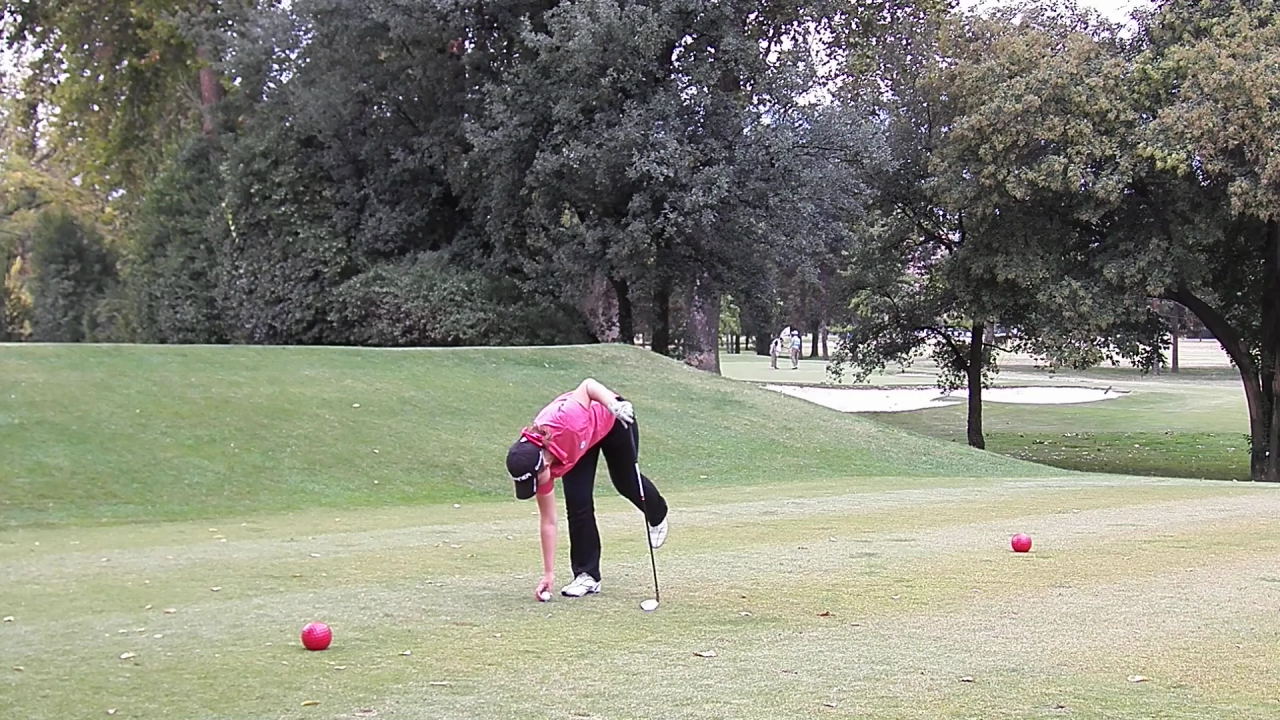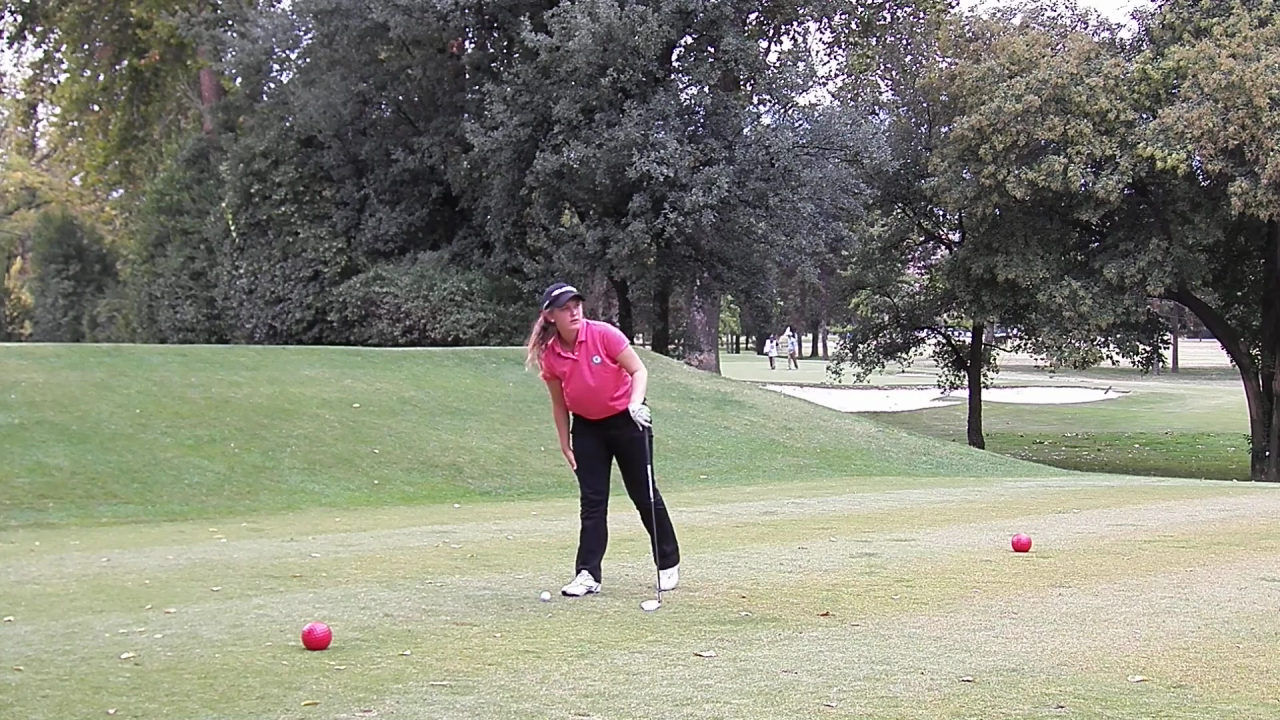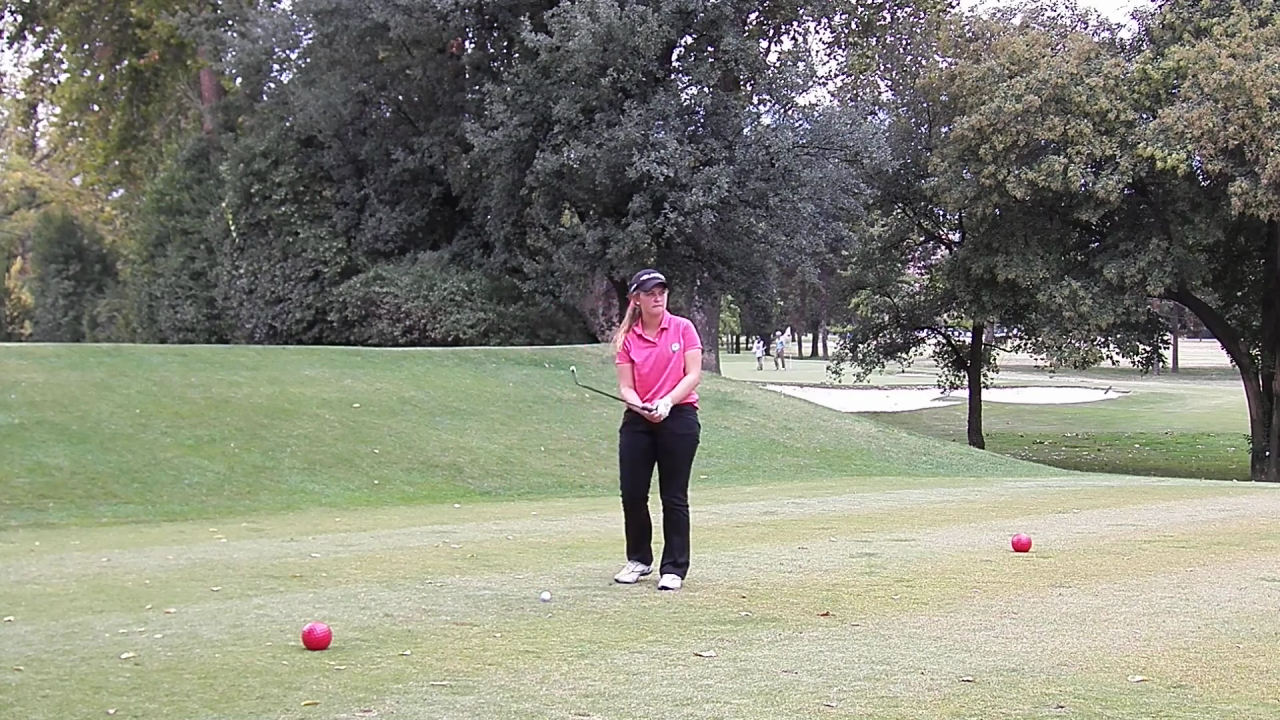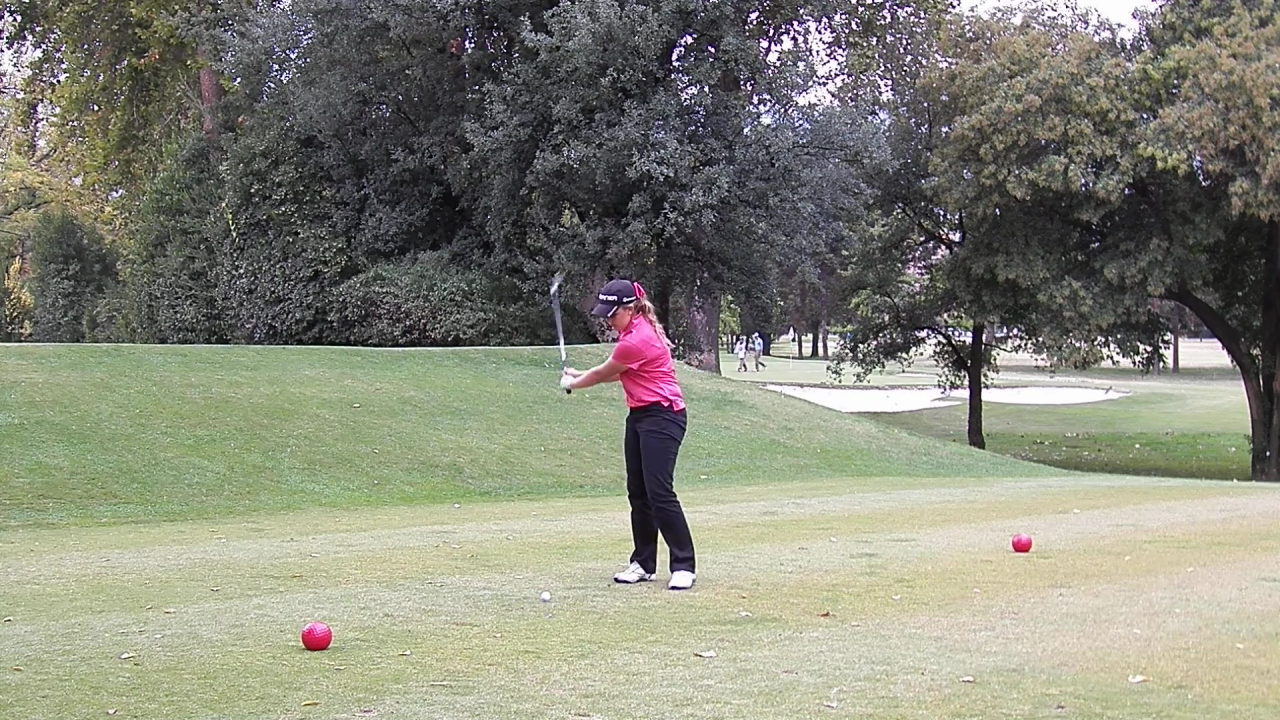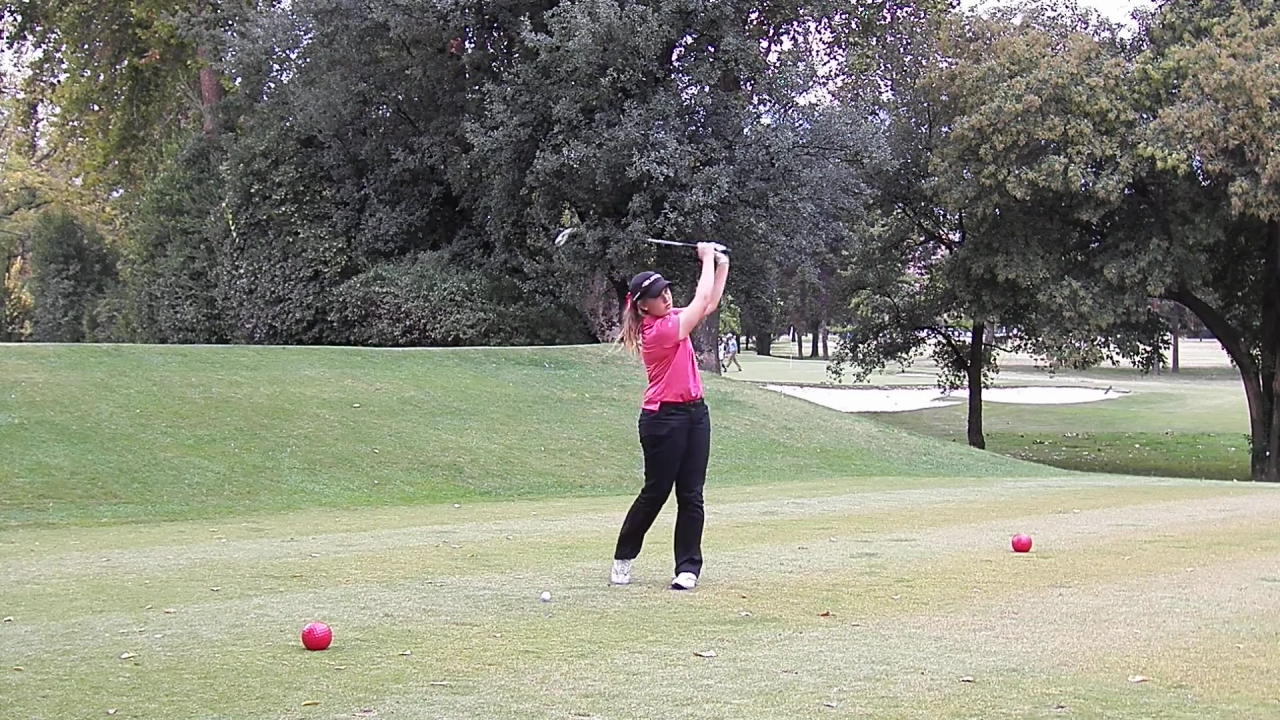
dt=1s
person 1, frame 1
left shoulder: (564, 423)
right shoulder: (536, 465)
left elbow: (587, 385)
right elbow: (548, 522)
left wrist: (614, 404)
right wrist: (548, 573)
left hip: (614, 422)
right hip: (578, 443)
left knee: (627, 482)
right knee: (577, 505)
left ankle: (657, 515)
right ankle: (586, 574)
person 1, frame 2
left shoulder: (603, 334)
right shoulder: (548, 356)
left elbow: (639, 370)
right elbow: (560, 404)
left wrist: (636, 403)
right wrist: (566, 447)
left hip: (627, 419)
right hip: (588, 428)
left knee: (643, 494)
right knee: (592, 501)
left ankle: (668, 562)
right ankle: (588, 574)
person 1, frame 3
left shoulder: (683, 328)
right shoulder: (626, 337)
left elbow: (694, 375)
right elbow: (625, 387)
left wrist: (667, 401)
right wrist: (641, 406)
left hip: (679, 419)
right hip: (638, 421)
left knee: (674, 496)
right knee: (632, 493)
left ankle: (674, 567)
right ankle: (639, 558)
person 1, frame 4
left shoulder: (637, 340)
right shoulder: (633, 331)
left elbow: (605, 372)
right elbow: (614, 372)
left wrist: (575, 383)
right wrist: (582, 376)
left hip: (662, 417)
right hip: (640, 416)
left knee: (659, 492)
right knee: (638, 492)
left ankle: (684, 565)
right ankle: (643, 563)
person 1, frame 5
left shoulder: (669, 319)
right shoulder: (657, 332)
left elbow: (708, 303)
right elbow: (700, 303)
left wrist: (719, 265)
right wrist: (707, 260)
left hip: (694, 412)
right hip: (664, 418)
left knee: (691, 495)
right knee: (656, 492)
left ankle: (688, 567)
right ankle: (624, 557)
